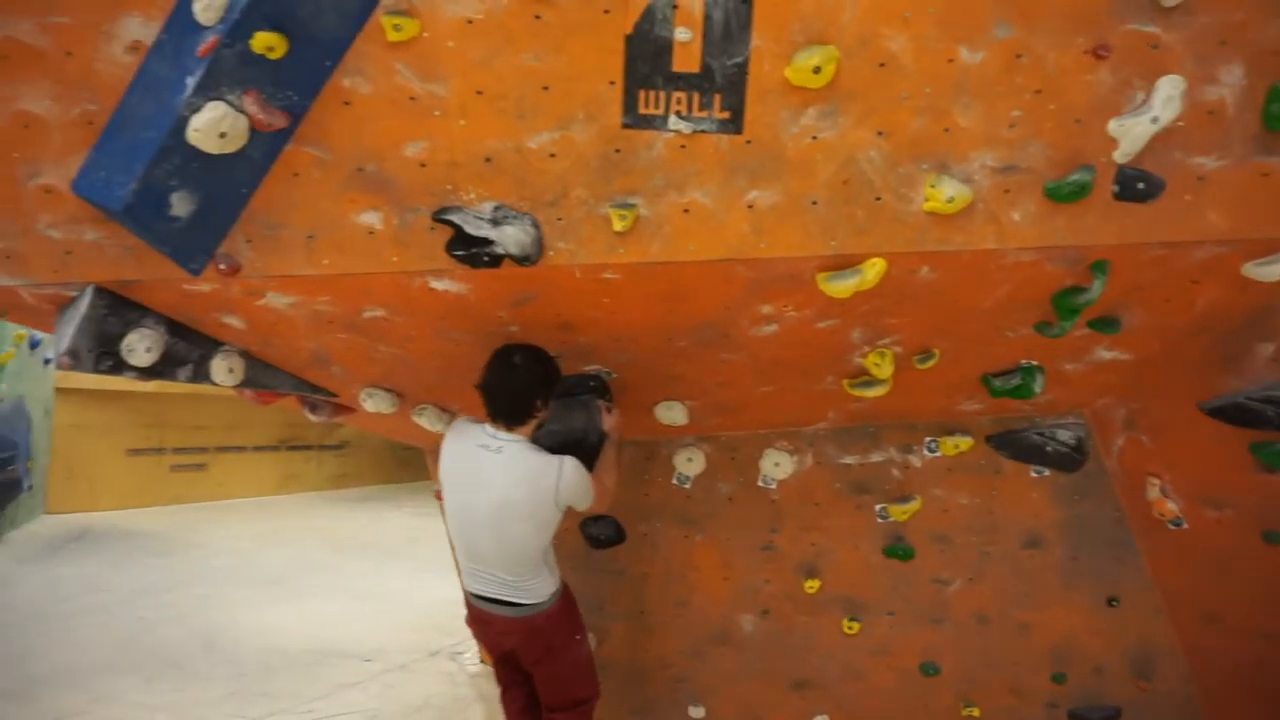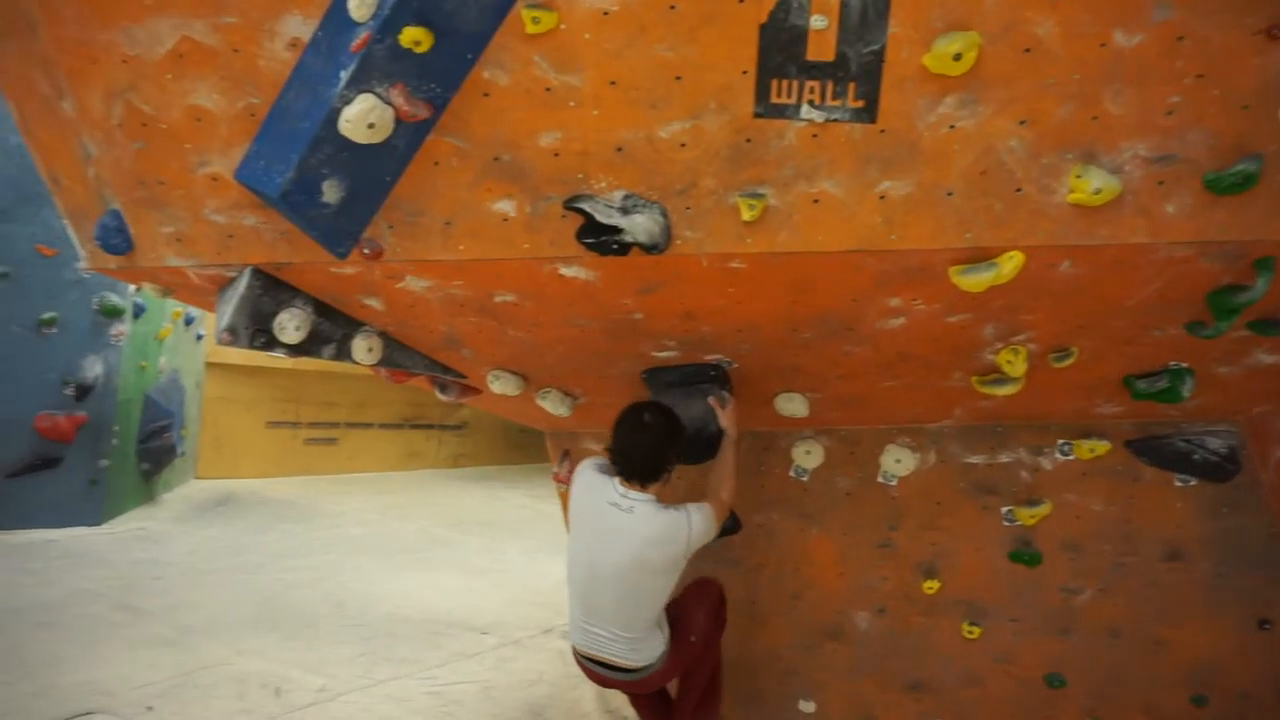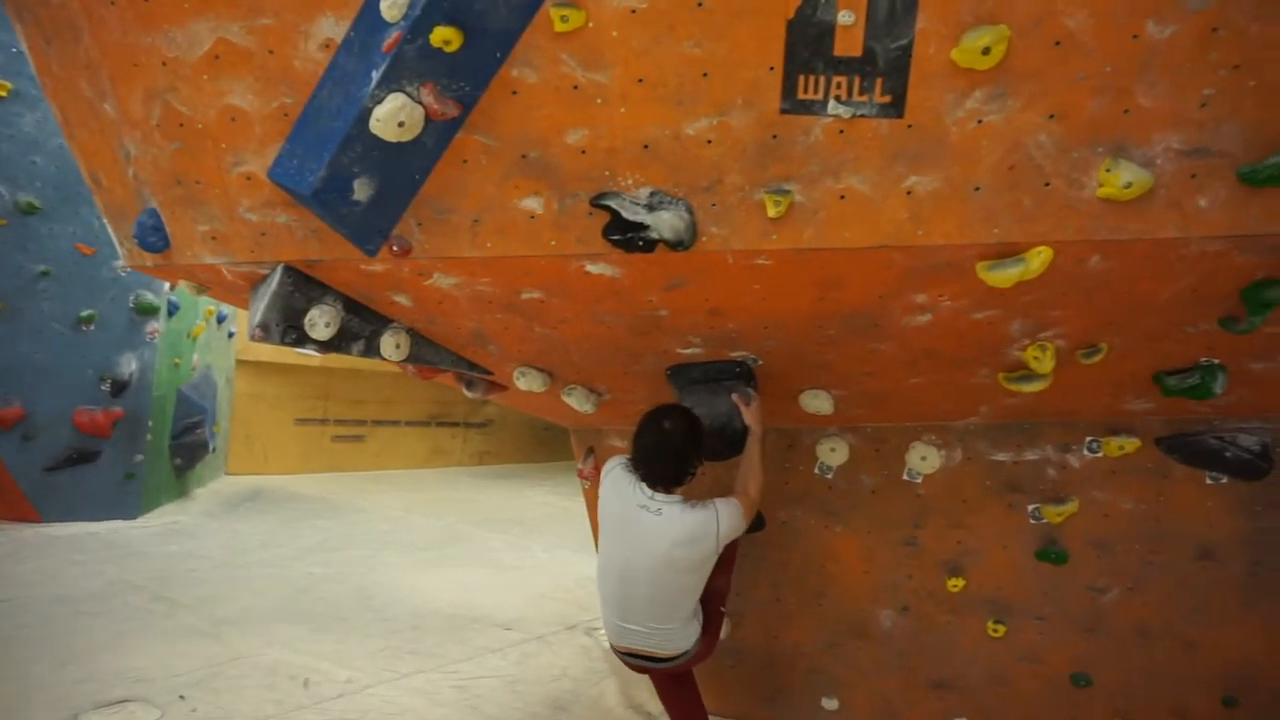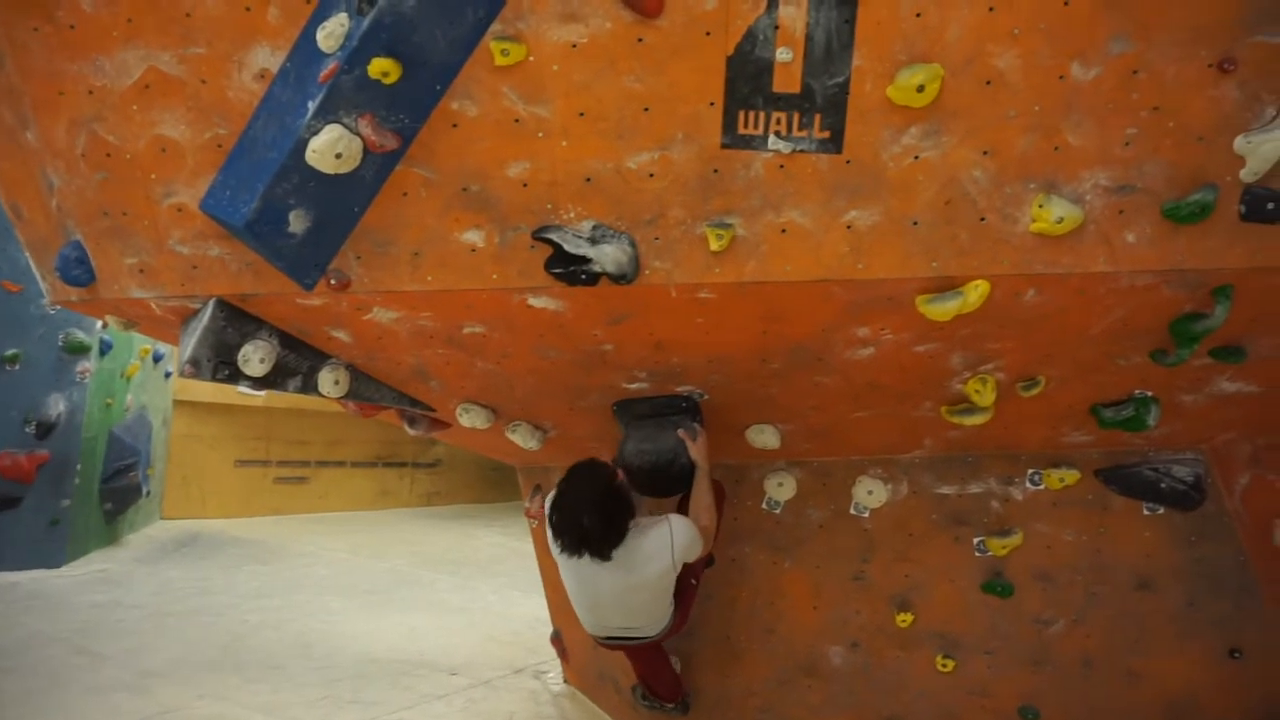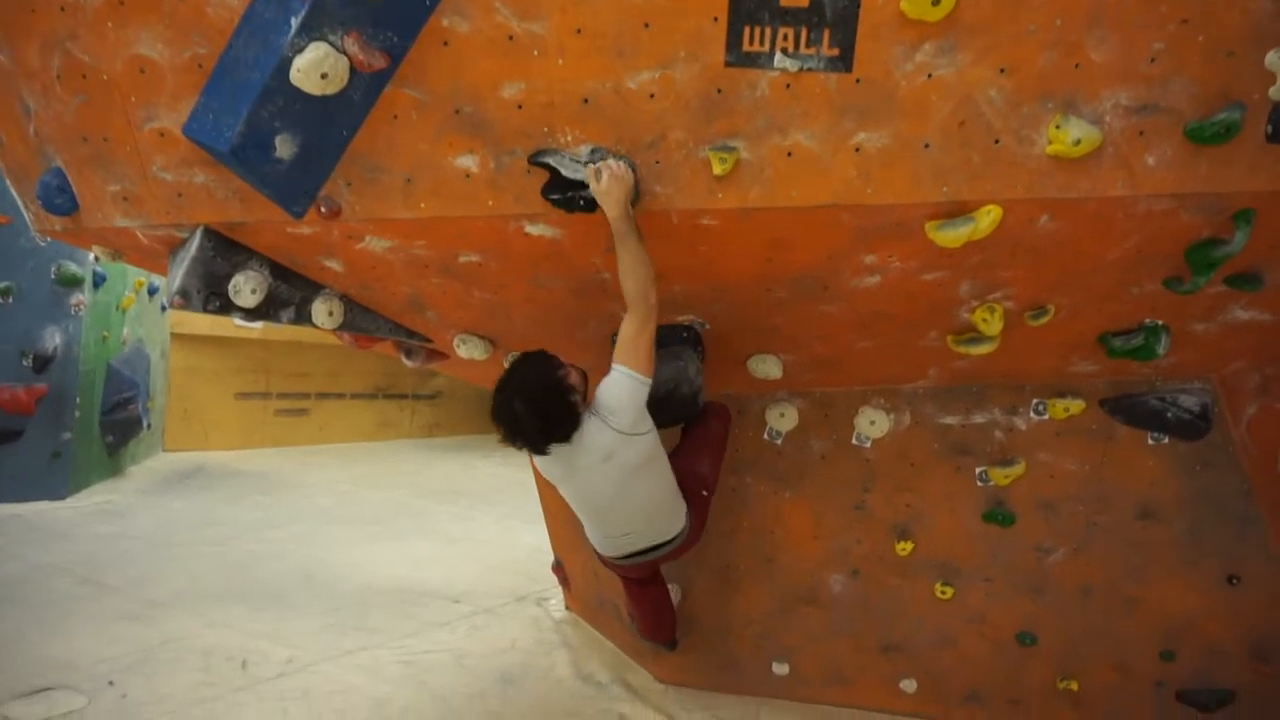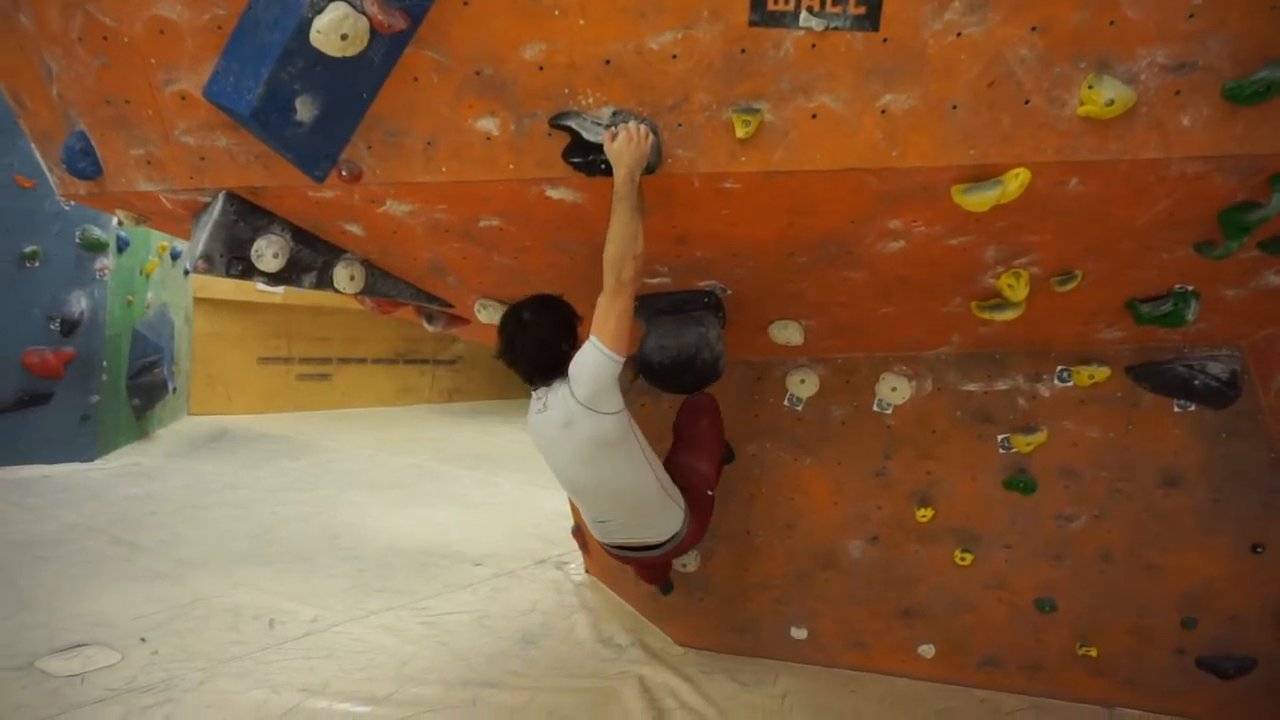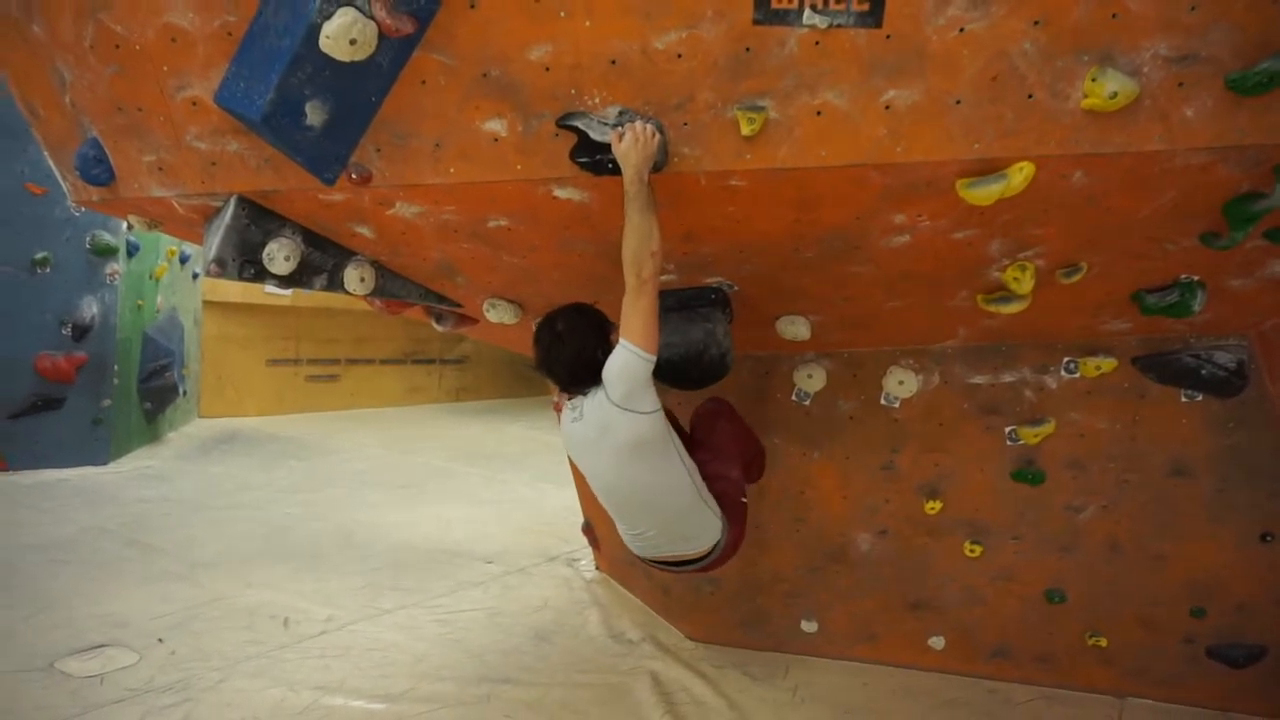
dt=0.7s
person 1, frame 1
left shoulder: (456, 437)
right shoulder: (557, 473)
right elbow: (601, 498)
right wrist: (612, 436)
left hip: (480, 608)
right hip: (538, 613)
person 1, frame 2
left shoulder: (585, 479)
right shoulder: (682, 526)
left elbow: (625, 455)
right elbow: (720, 502)
right wrist: (729, 435)
left hip: (585, 658)
right hip: (643, 668)
right knee: (709, 595)
person 1, frame 3
left shoulder: (613, 476)
right shoulder: (712, 521)
left elbow: (640, 465)
right elbow: (749, 497)
right wrist: (754, 430)
left hip: (624, 650)
right hip: (682, 654)
person 1, frame 4
left shoulder: (556, 517)
right shoulder: (669, 537)
left elbow: (579, 500)
right elbow: (704, 535)
right wrist: (701, 464)
left hip: (601, 633)
right hip: (660, 626)
right knee: (713, 489)
left ankle: (666, 696)
person 1, frame 5
left shoulder: (540, 450)
right shoulder: (614, 417)
right elbow: (643, 305)
right wrist: (618, 209)
left hip: (617, 554)
right hip: (678, 531)
left knee: (640, 577)
right knee: (715, 413)
left ankle: (659, 633)
person 1, frame 6
left shoulder: (539, 410)
right shoulder: (585, 388)
right elbow: (621, 280)
right wrist: (626, 173)
left hip: (620, 543)
right hip: (677, 528)
right knee: (700, 407)
left ankle: (656, 575)
right ankle: (711, 455)
person 1, frame 7
left shoulder: (570, 418)
right shoulder: (617, 387)
right elbow: (644, 274)
right wrist: (635, 173)
left hip: (656, 551)
right hip: (712, 543)
right knee: (715, 413)
right ankle: (748, 465)
